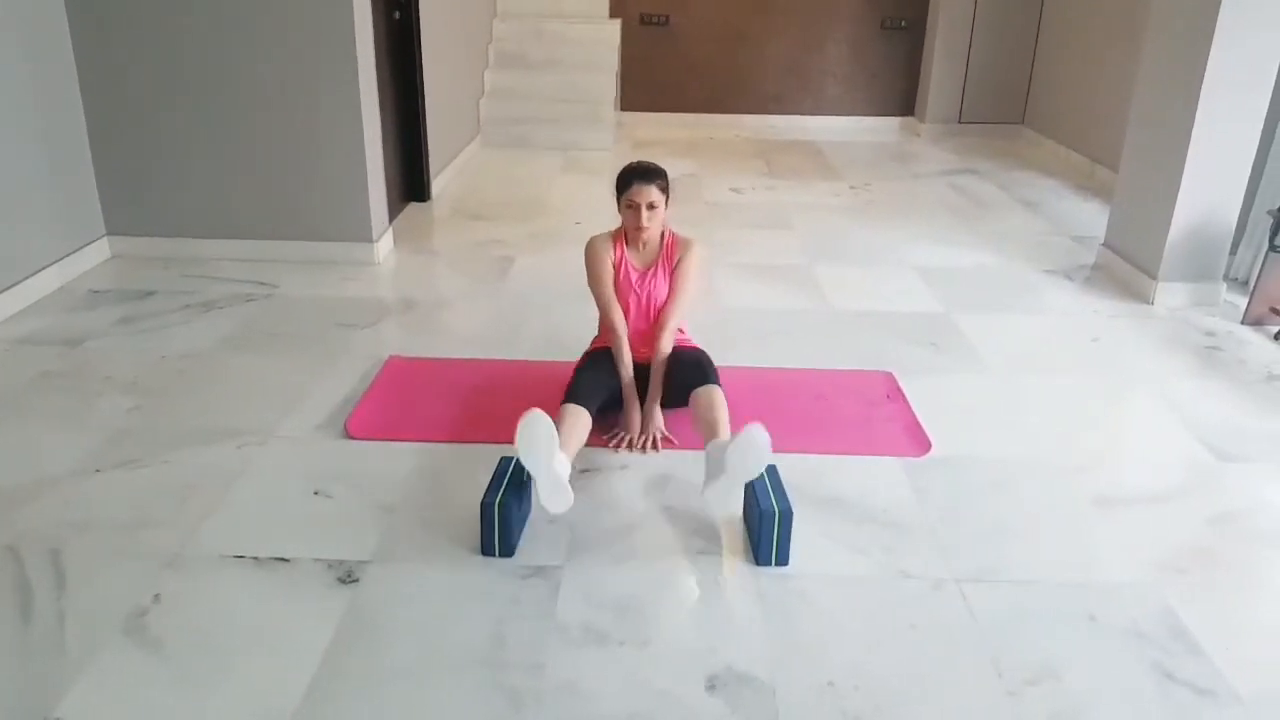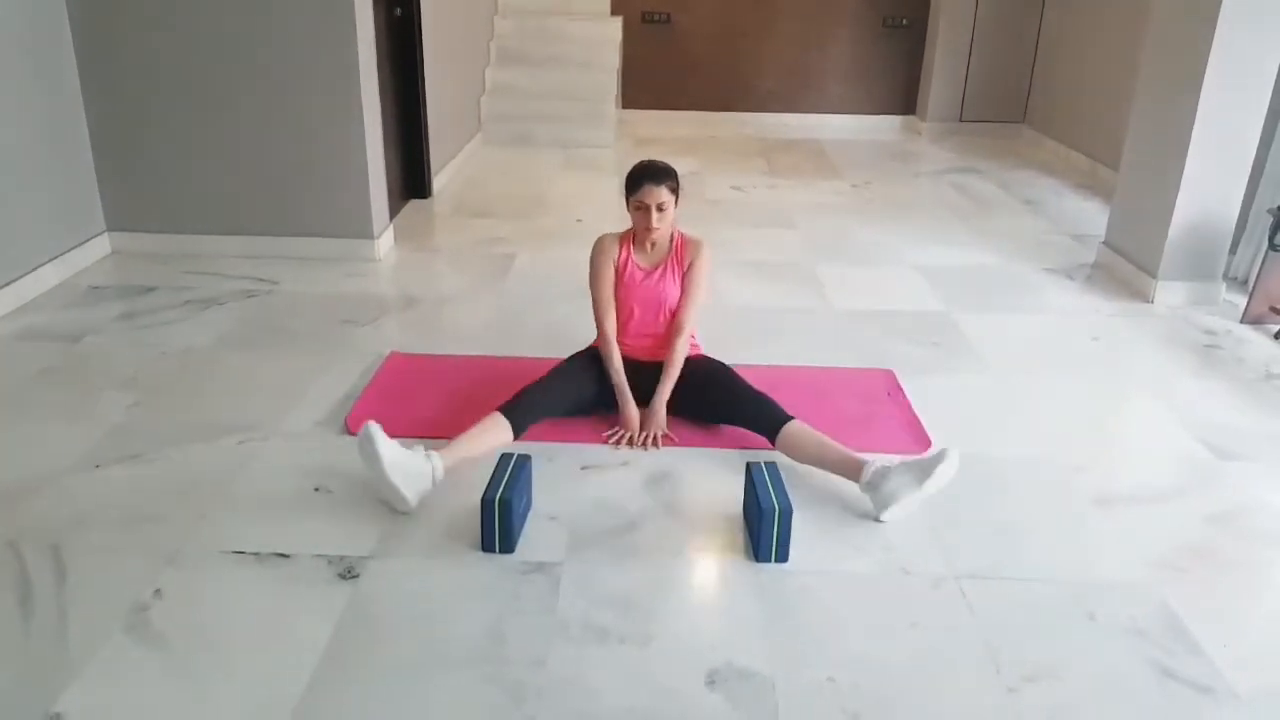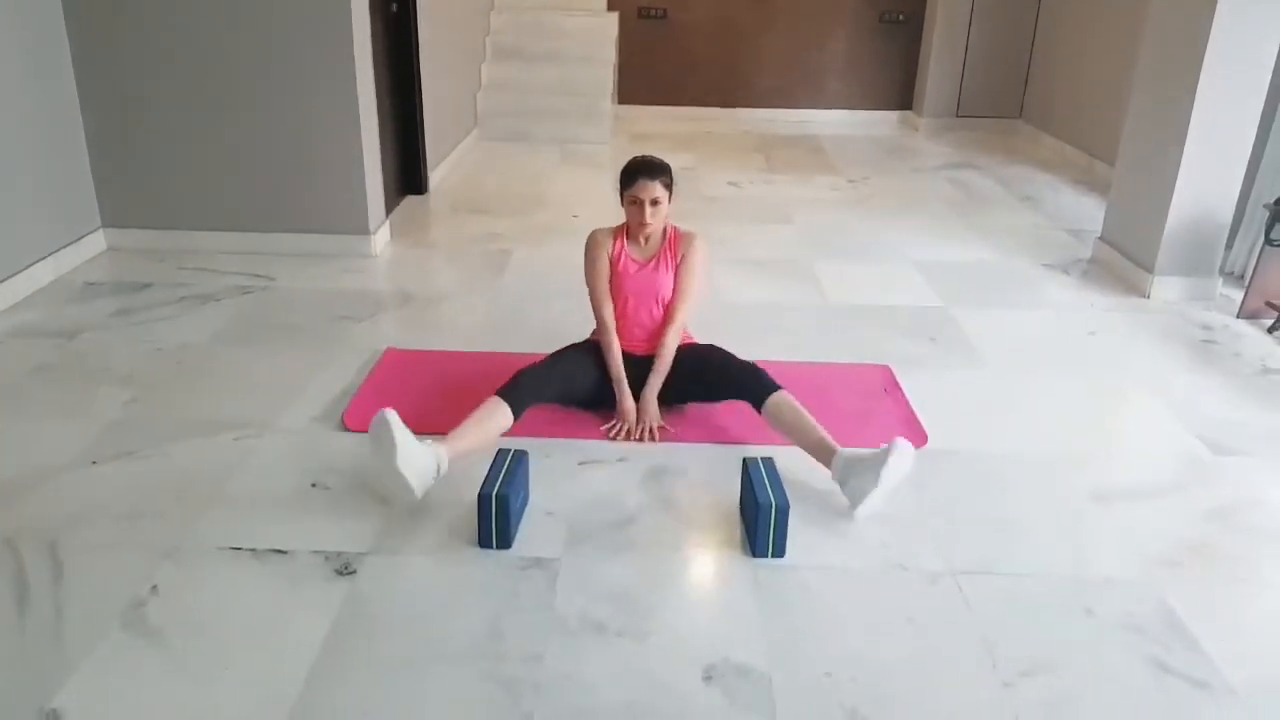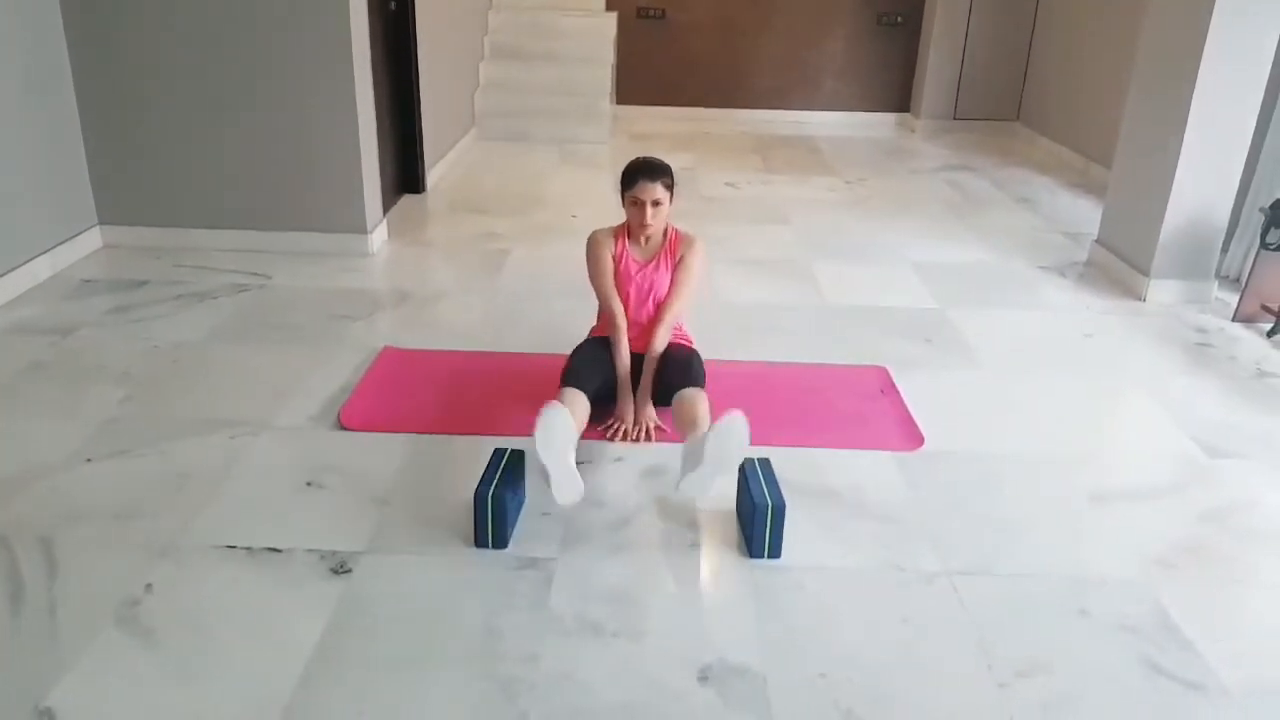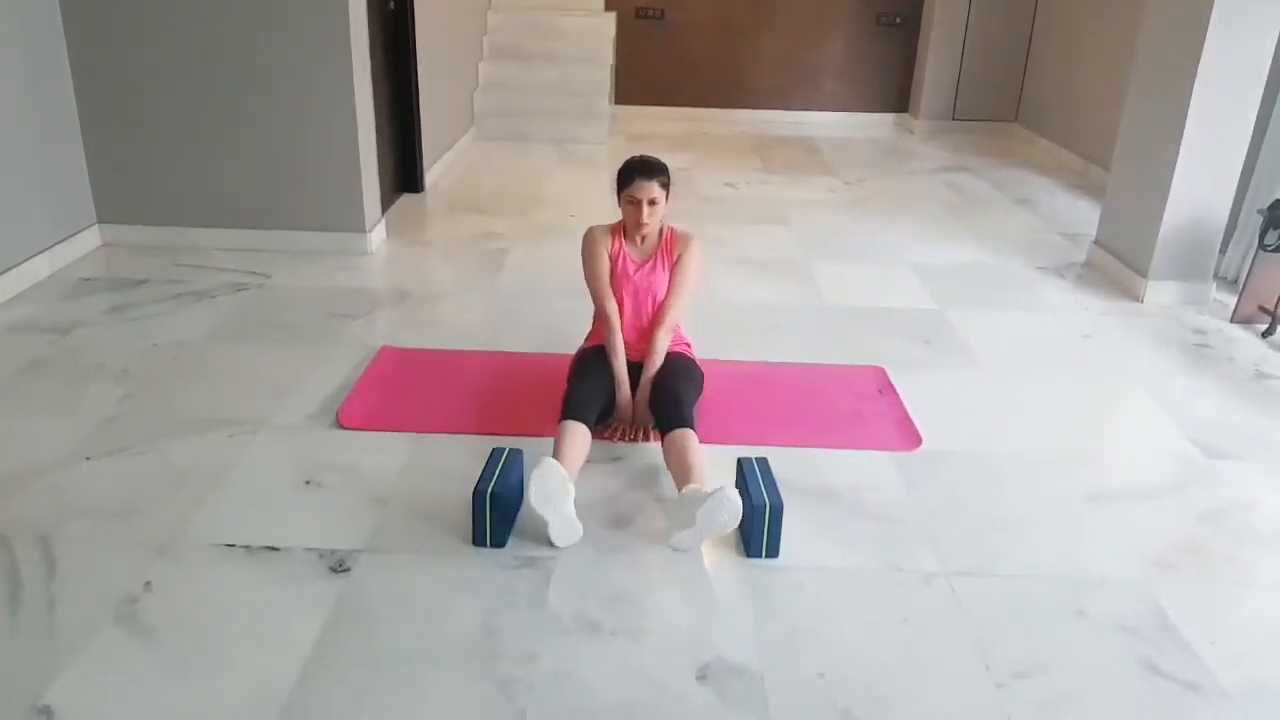
dt=0.4s
person 1, frame 1
left shoulder: (685, 251)
right shoulder: (600, 248)
left elbow: (667, 327)
right elbow: (617, 322)
left wrist: (654, 403)
right wrist: (630, 401)
left hip: (668, 355)
right hip: (616, 353)
left knee: (699, 368)
right knee: (585, 386)
left ankle: (721, 455)
right ankle: (556, 468)
person 1, frame 2
left shoulder: (695, 252)
right shoulder: (608, 249)
left elbow: (680, 332)
right elbow: (608, 331)
left wrist: (659, 404)
right wrist: (627, 402)
left hip: (675, 367)
right hip: (617, 364)
left knee: (754, 406)
right knee: (539, 395)
left ankle: (871, 478)
right ankle: (427, 471)
person 1, frame 3
left shoulder: (689, 246)
right shoulder: (602, 243)
left elbow: (674, 322)
right elbow: (605, 321)
left wrist: (652, 392)
right wrist: (623, 392)
left hip: (669, 359)
right hip: (613, 356)
left knee: (747, 377)
right knee: (532, 380)
left ankle: (843, 466)
right ankle: (431, 460)
person 1, frame 4
left shoulder: (688, 247)
right shoulder: (602, 242)
left elbow: (665, 321)
right elbow: (616, 317)
left wrist: (646, 395)
right wrist: (624, 395)
left hip: (666, 352)
right hip: (613, 351)
left knee: (686, 372)
right knee: (581, 367)
left ankle: (701, 450)
right ankle: (562, 455)
person 1, frame 5
left shoulder: (685, 246)
right shoulder: (599, 239)
left elbow: (665, 324)
right elbow: (610, 316)
left wrist: (644, 393)
right wrist: (623, 391)
left hip: (667, 355)
right hip: (609, 352)
left knee: (675, 401)
right knee: (581, 397)
left ankle: (694, 501)
right ankle: (561, 496)
